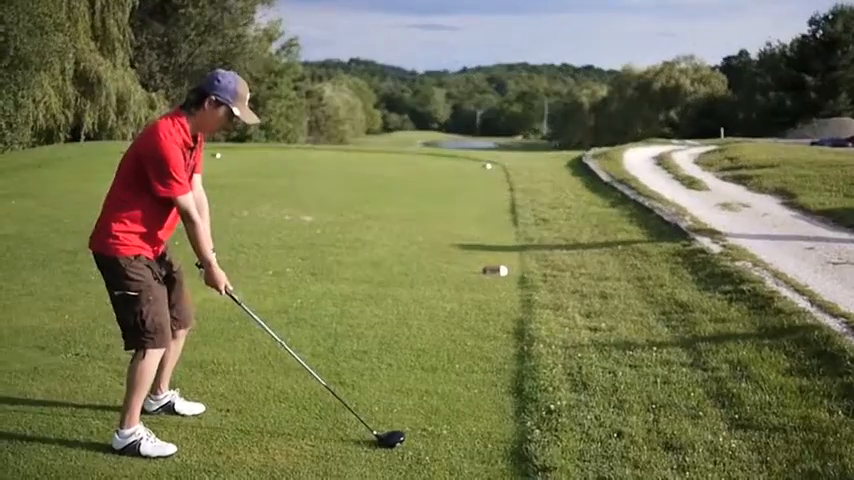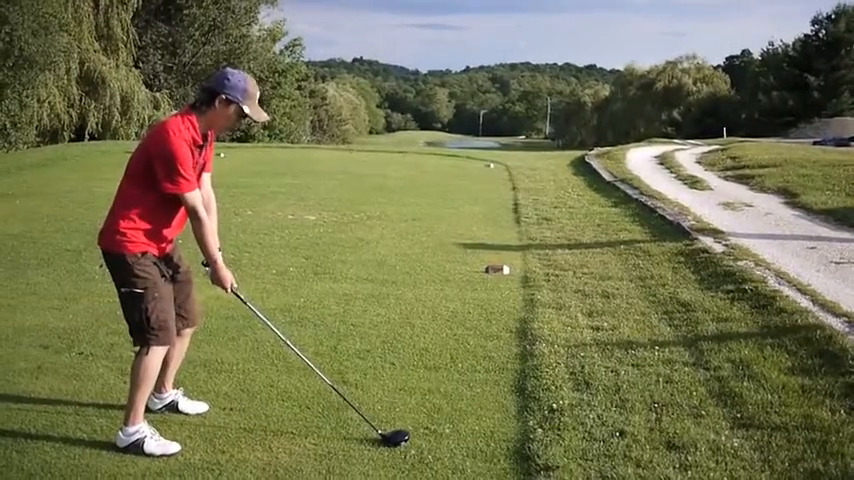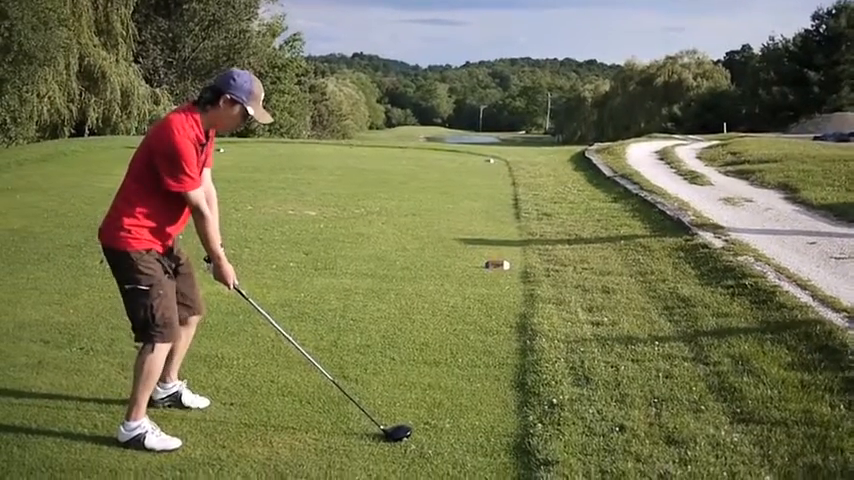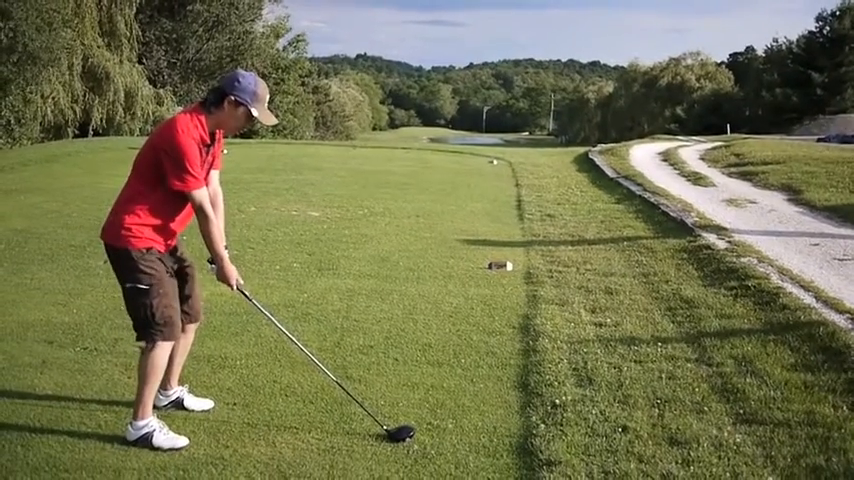
dt=0.7s
person 1, frame 1
left shoulder: (193, 134)
right shoulder: (165, 139)
left elbow: (199, 196)
right elbow: (189, 213)
left wrist: (211, 256)
right wrist: (210, 267)
left hip: (150, 245)
right hip: (123, 247)
left knee: (180, 320)
right knee: (154, 337)
left ankle: (160, 395)
right ankle: (128, 432)
person 1, frame 2
left shoulder: (203, 133)
right shoulder: (174, 137)
left elbow: (207, 196)
right elbow: (196, 211)
left wrist: (217, 255)
right wrist: (216, 265)
left hip: (160, 241)
right hip: (131, 244)
left knee: (185, 319)
right knee: (158, 334)
left ankle: (164, 394)
right ankle: (132, 430)
person 1, frame 3
left shoulder: (205, 127)
right shoulder: (179, 135)
left elbow: (207, 189)
right elbow: (199, 207)
left wrist: (217, 251)
right wrist: (219, 260)
left hip: (159, 237)
right hip: (132, 240)
left knee: (190, 309)
right knee: (160, 330)
left ankle: (167, 386)
right ankle: (133, 425)
person 1, frame 4
left shoulder: (213, 130)
right shoulder: (183, 135)
left elbow: (215, 193)
right elbow: (203, 207)
left wrist: (223, 252)
right wrist: (222, 261)
left hip: (163, 236)
right hip: (134, 238)
left knee: (189, 315)
right knee: (164, 328)
left ankle: (169, 391)
right ankle: (142, 423)
